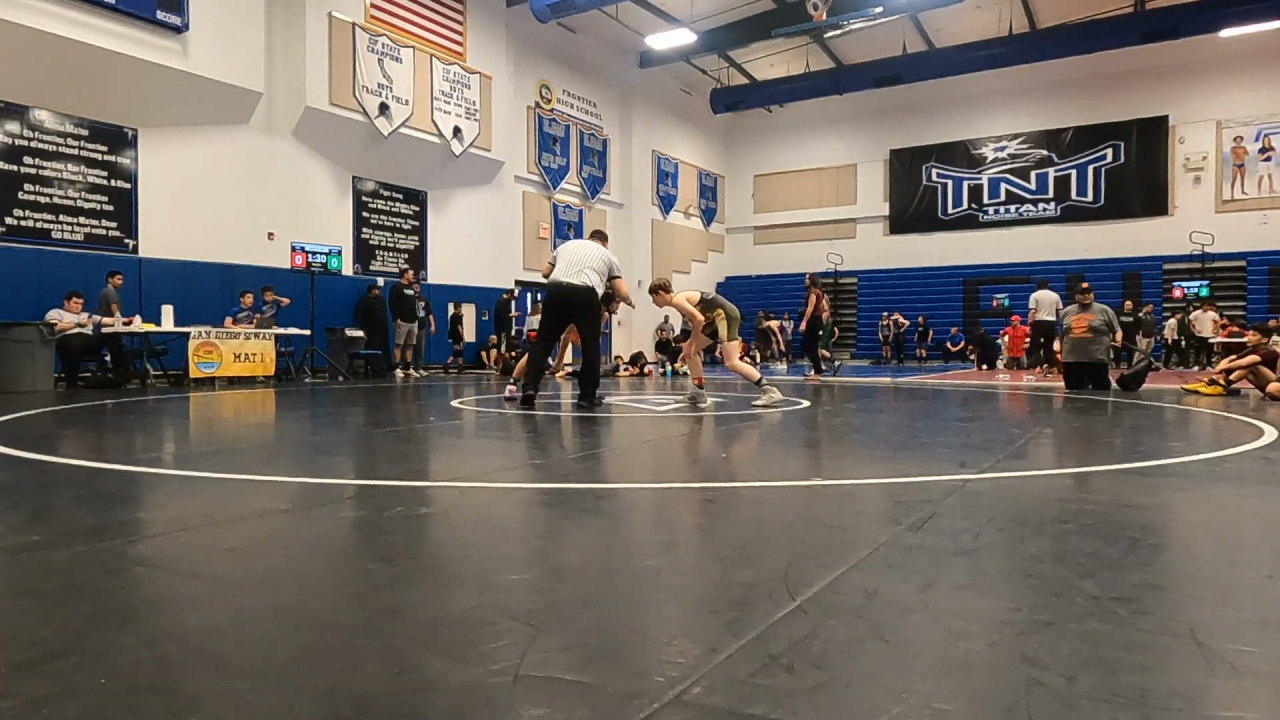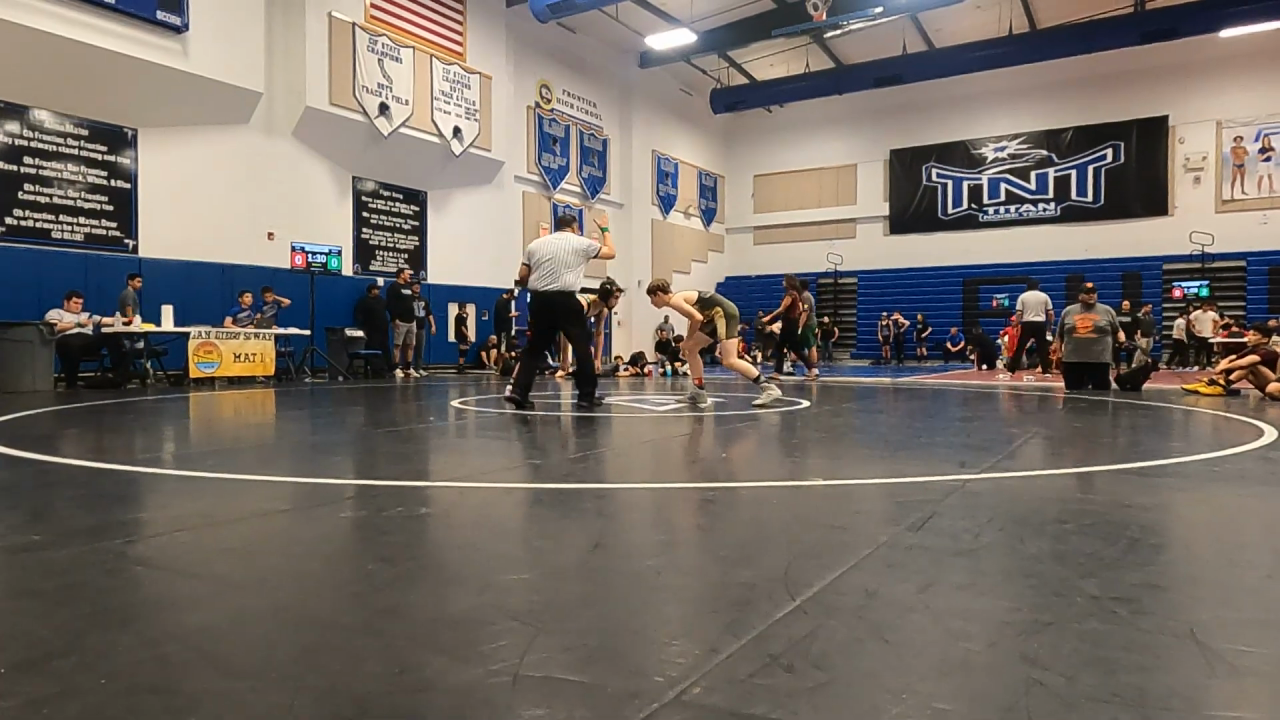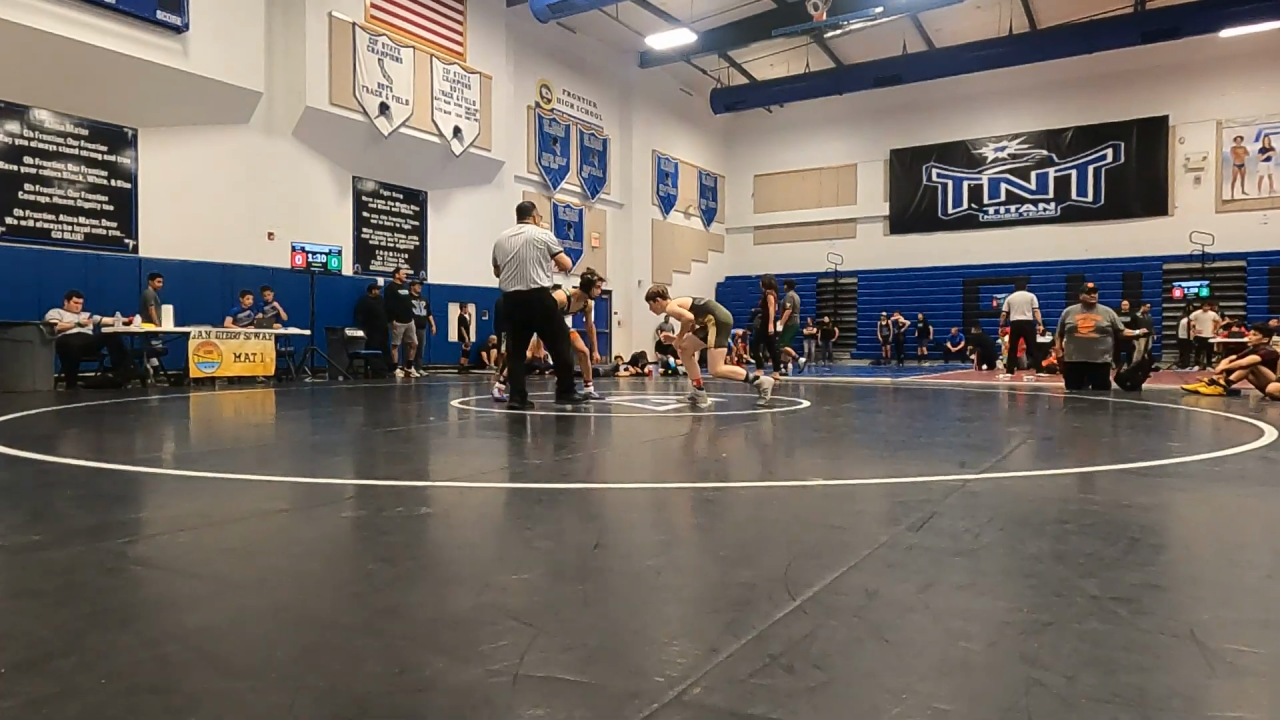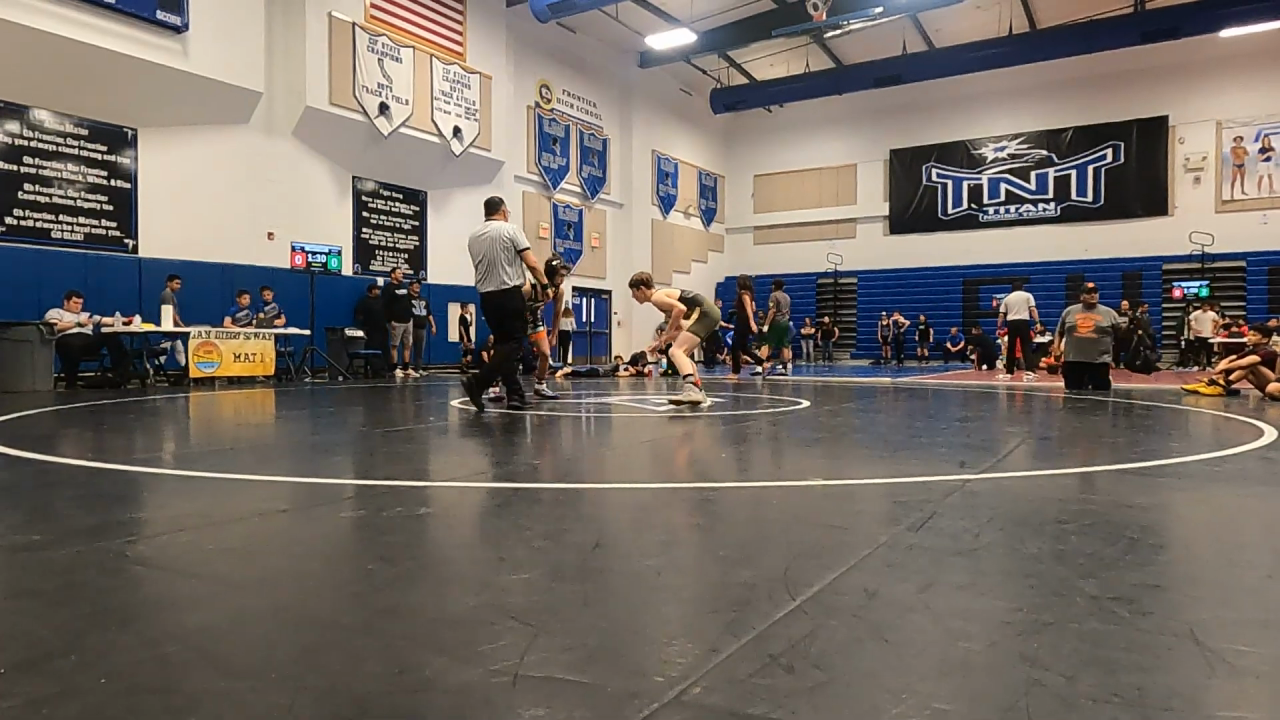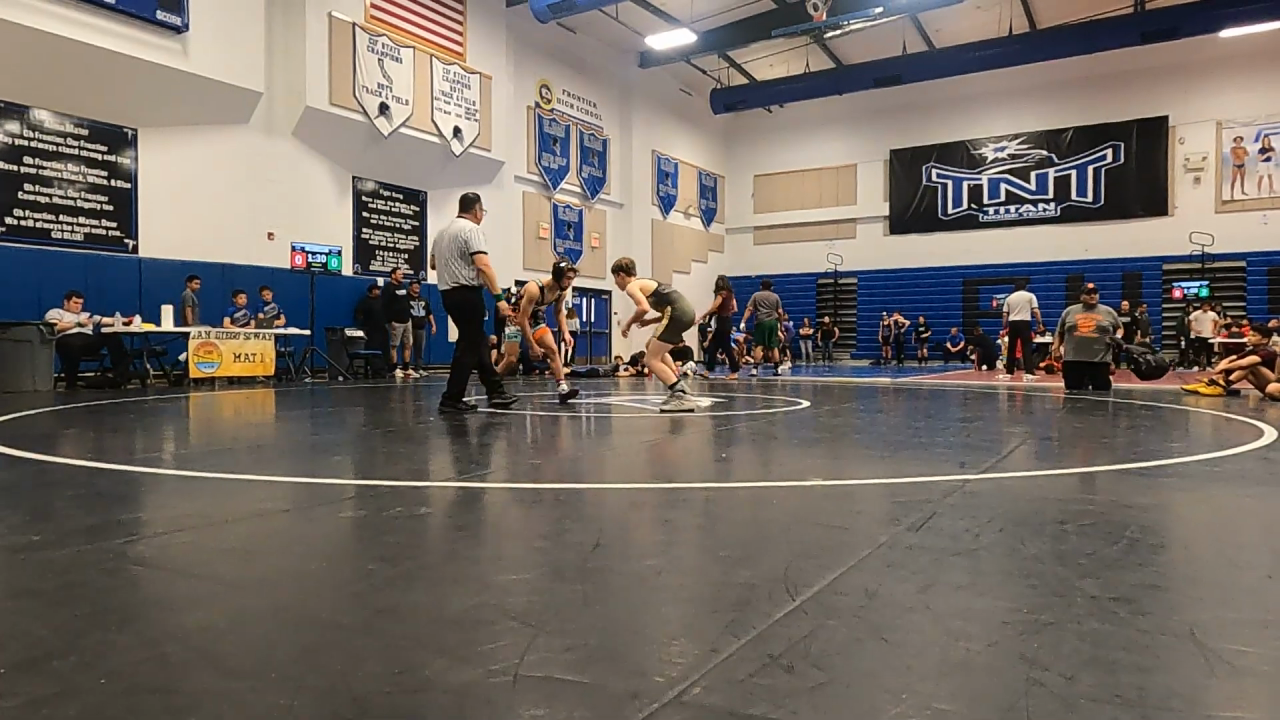
dt=0.3s
person 1, frame 1
left shoulder: (566, 245)
right shoulder: (608, 256)
left elbow: (545, 273)
right elbow: (621, 293)
right wrist: (629, 301)
left hip: (556, 292)
right hip: (585, 295)
left knee: (543, 342)
right knee: (590, 346)
left ankle: (530, 387)
right ankle: (587, 396)
person 1, frame 2
left shoulder: (536, 244)
right shoulder: (581, 242)
left elbow: (522, 275)
right elbow: (610, 253)
right wrist: (604, 229)
left hip: (538, 299)
right hip: (565, 299)
left knee: (534, 347)
right knee: (582, 347)
left ankle: (519, 391)
right ankle: (587, 395)
person 1, frame 3
left shoulder: (501, 239)
right shoulder: (543, 235)
left elbow: (497, 272)
right elbow: (566, 266)
left hip: (511, 299)
right hip: (538, 297)
left knee: (516, 348)
right knee: (558, 342)
left ankle: (517, 396)
right ankle: (566, 391)
person 1, frame 4
left shoulder: (473, 237)
right shoulder: (510, 230)
right elbow: (532, 263)
right wrist: (544, 284)
left hip: (487, 297)
right hip: (509, 295)
left knee: (504, 345)
right knee: (513, 344)
left ankle: (515, 396)
right ankle: (476, 383)
person 1, frame 5
left shoulder: (442, 231)
right shoulder: (472, 231)
left elbow: (434, 264)
right elbow: (483, 266)
right wrist: (499, 297)
left hip: (448, 294)
right hip: (467, 294)
left knee: (477, 343)
right knee: (470, 346)
left ankle: (496, 393)
right ankle: (451, 400)
